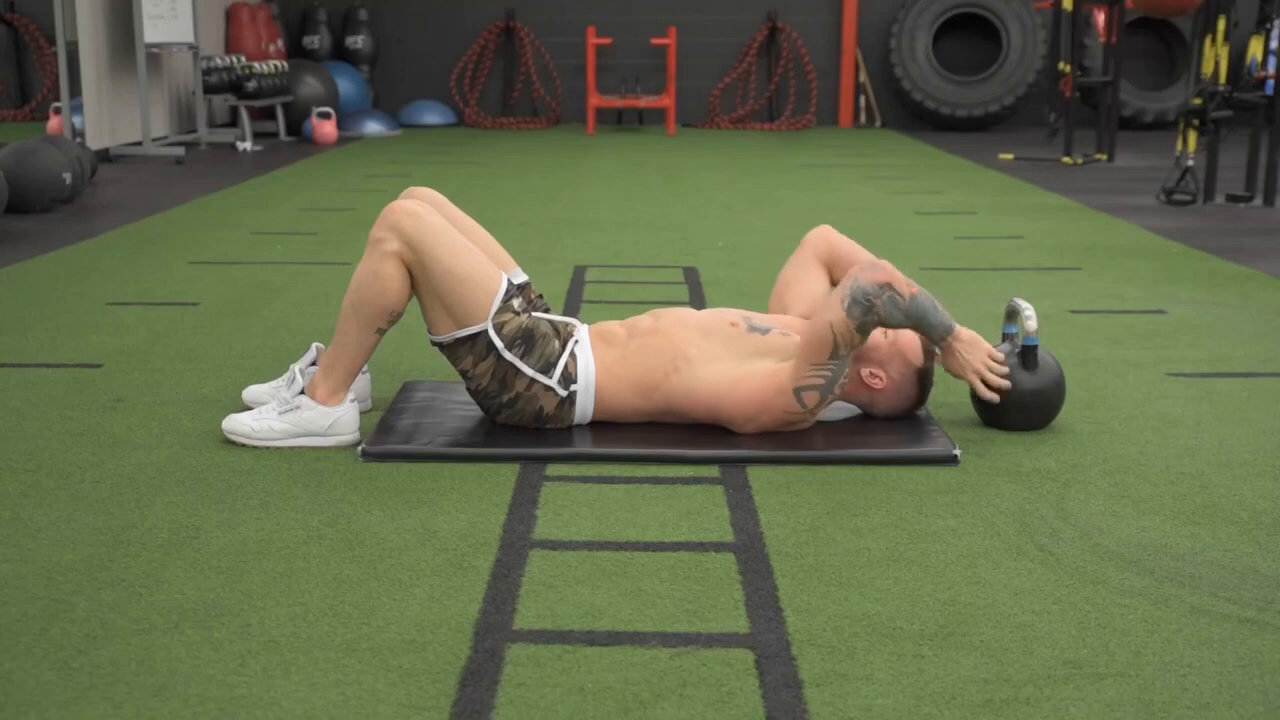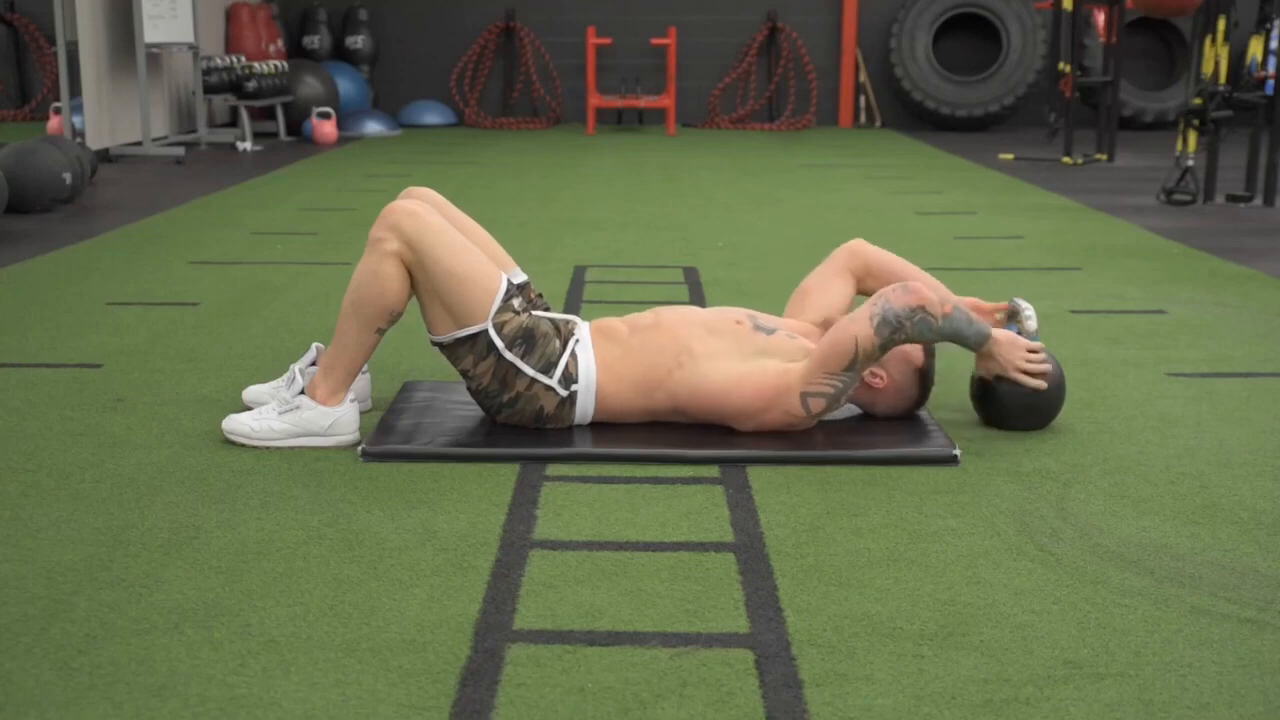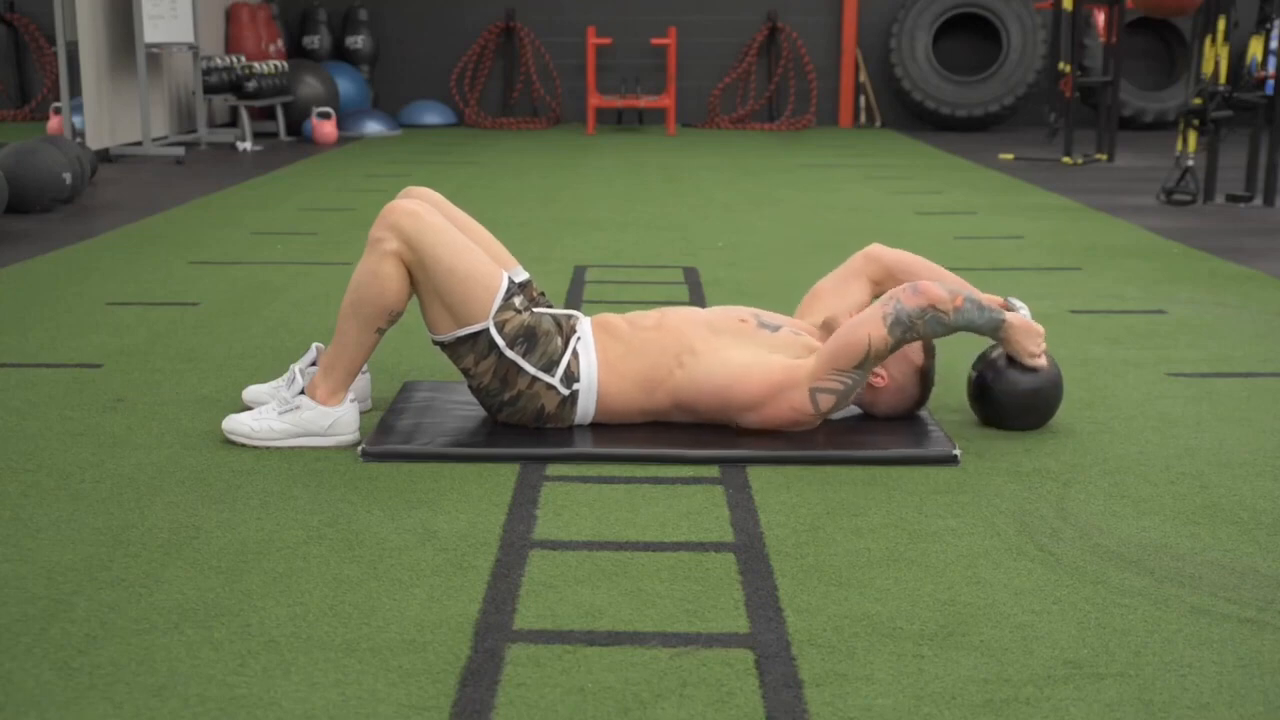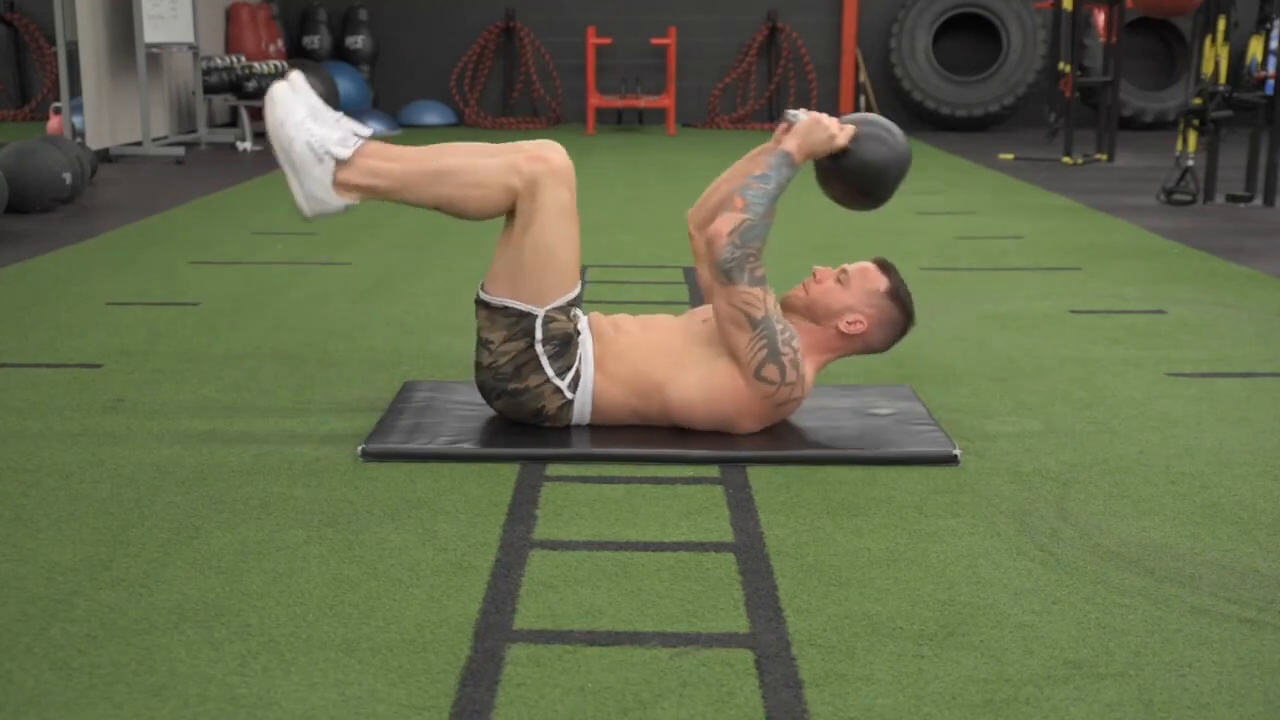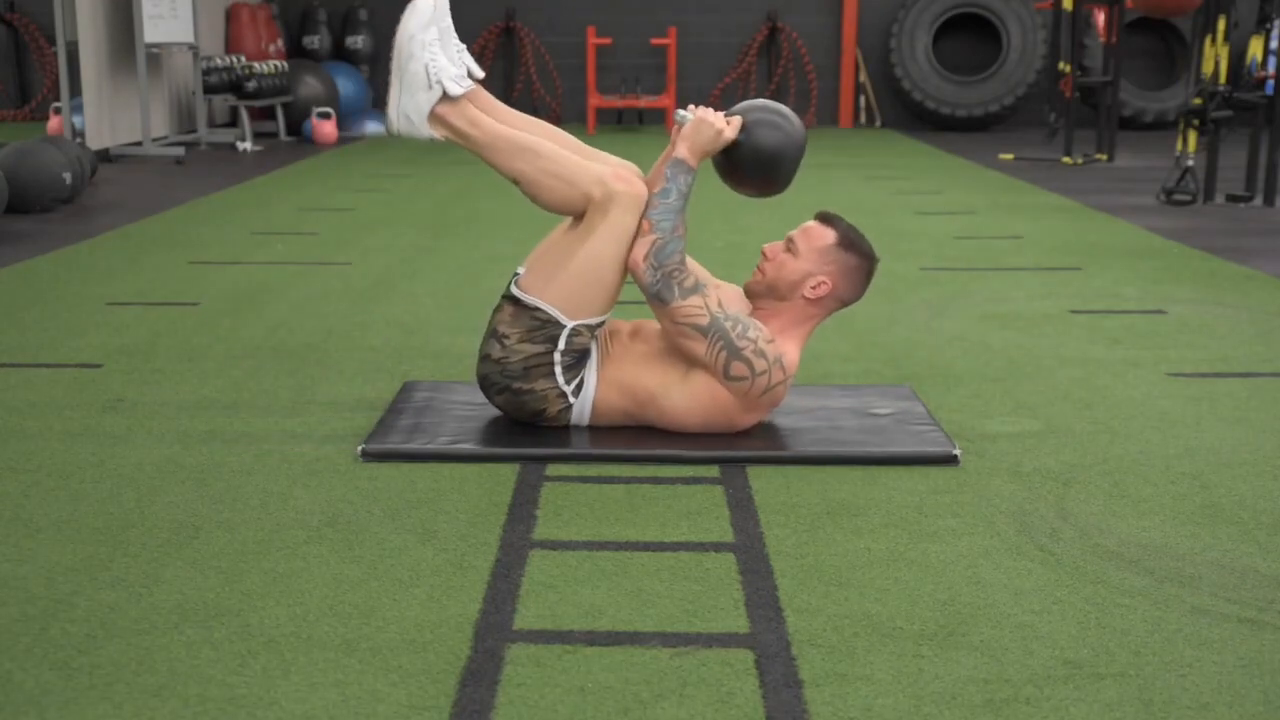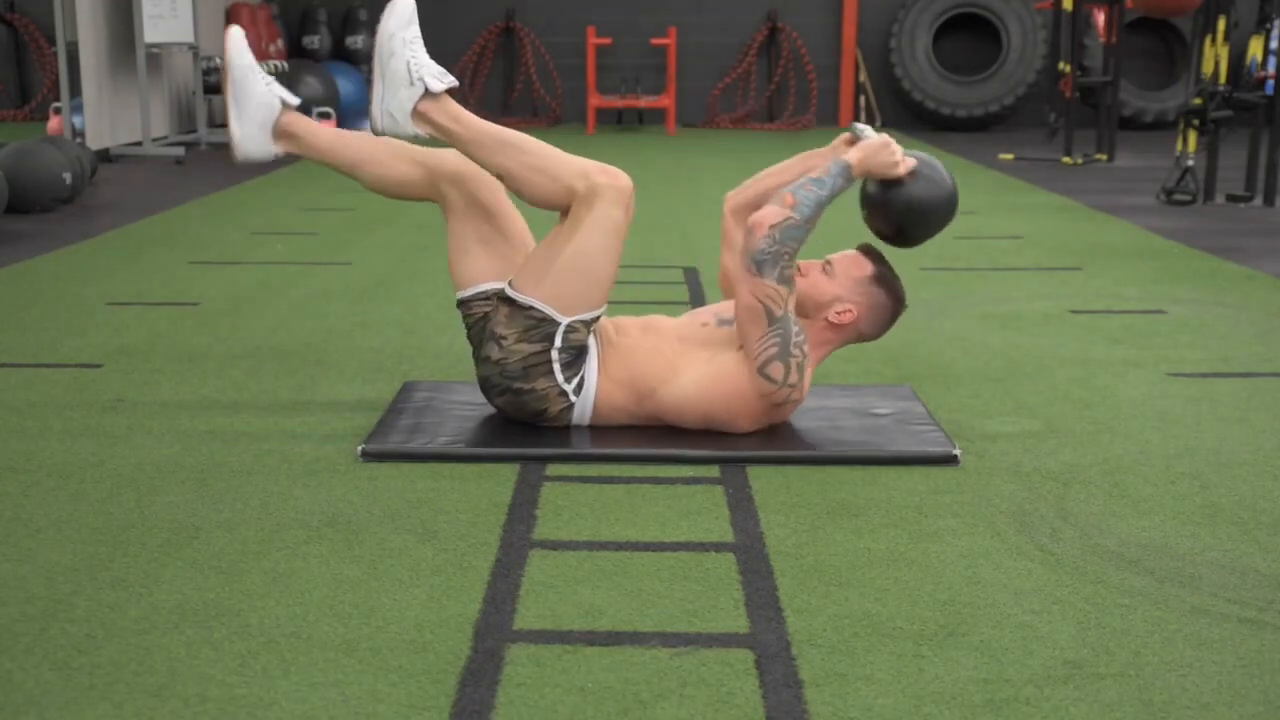
dt=0.7s
person 1, frame 1
left shoulder: (808, 393)
right shoulder: (800, 334)
left elbow: (874, 282)
right elbow: (822, 240)
left wrist: (950, 335)
right wrist: (941, 320)
left hip: (543, 382)
right hip: (558, 340)
left knee: (401, 226)
right knee: (415, 203)
left ankle: (323, 404)
right ankle: (335, 374)
person 1, frame 2
left shoulder: (814, 395)
right shoulder: (808, 336)
left elbow: (908, 304)
right elbow: (856, 254)
left wrist: (983, 341)
right wrist: (969, 309)
left hip: (541, 380)
right hip: (558, 341)
left knee: (399, 226)
right knee: (414, 204)
left ankle: (324, 405)
right ankle: (335, 375)
person 1, frame 3
left shoulder: (811, 395)
right shoulder: (813, 337)
left elbow: (920, 299)
right elbow: (876, 259)
left wrist: (999, 322)
right wrist: (995, 303)
left hip: (542, 378)
right hip: (556, 336)
left knee: (400, 225)
right knee: (415, 201)
left ankle: (324, 403)
right ankle: (335, 372)
person 1, frame 4
left shoulder: (782, 374)
right shoulder: (767, 342)
left elbow: (723, 248)
right elbow: (710, 224)
left wrist: (793, 155)
right wrist: (789, 146)
left hip: (539, 381)
right hip: (549, 358)
left knee: (547, 164)
right knee: (539, 168)
left ankle: (338, 172)
right ankle: (348, 156)
person 1, frame 5
left shoulder: (761, 366)
right shoulder: (747, 315)
left elbow: (649, 263)
right elbow: (650, 236)
left wrist: (686, 156)
right wrist: (682, 149)
left hip: (534, 374)
right hip: (548, 363)
left knee: (619, 192)
right knee: (625, 189)
left ankle: (440, 108)
right ankle: (455, 90)
person 1, frame 6
left shoulder: (780, 377)
right shoulder: (761, 337)
left elbow: (766, 234)
right elbow: (741, 208)
left wrist: (852, 162)
right wrist: (842, 154)
left hip: (536, 370)
right hip: (540, 354)
left knee: (608, 187)
right knee: (458, 170)
left ankle: (425, 103)
right ankle: (277, 125)
